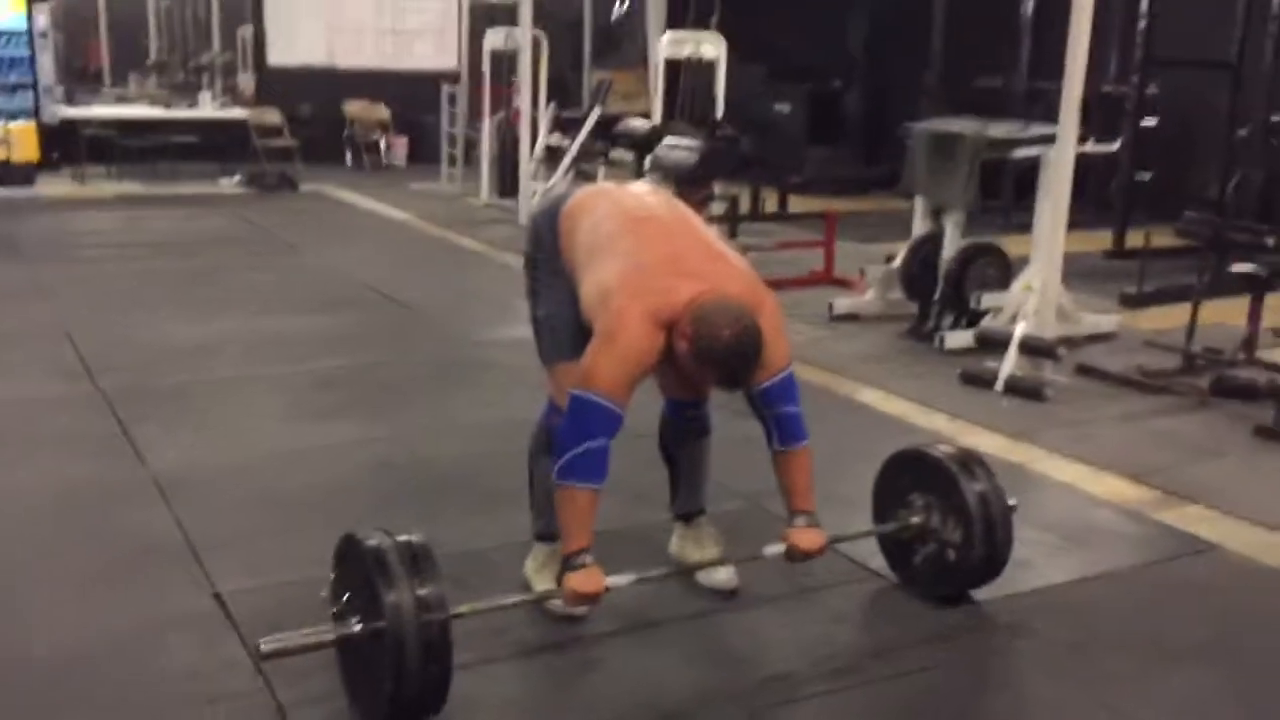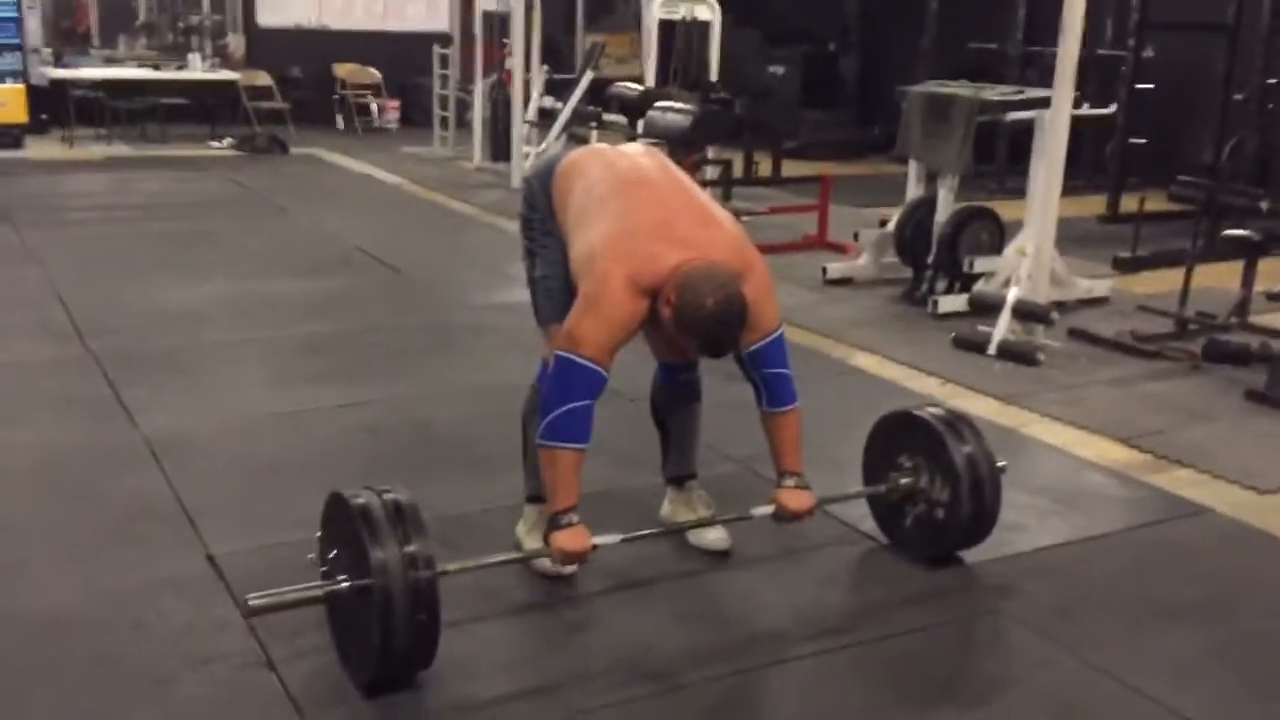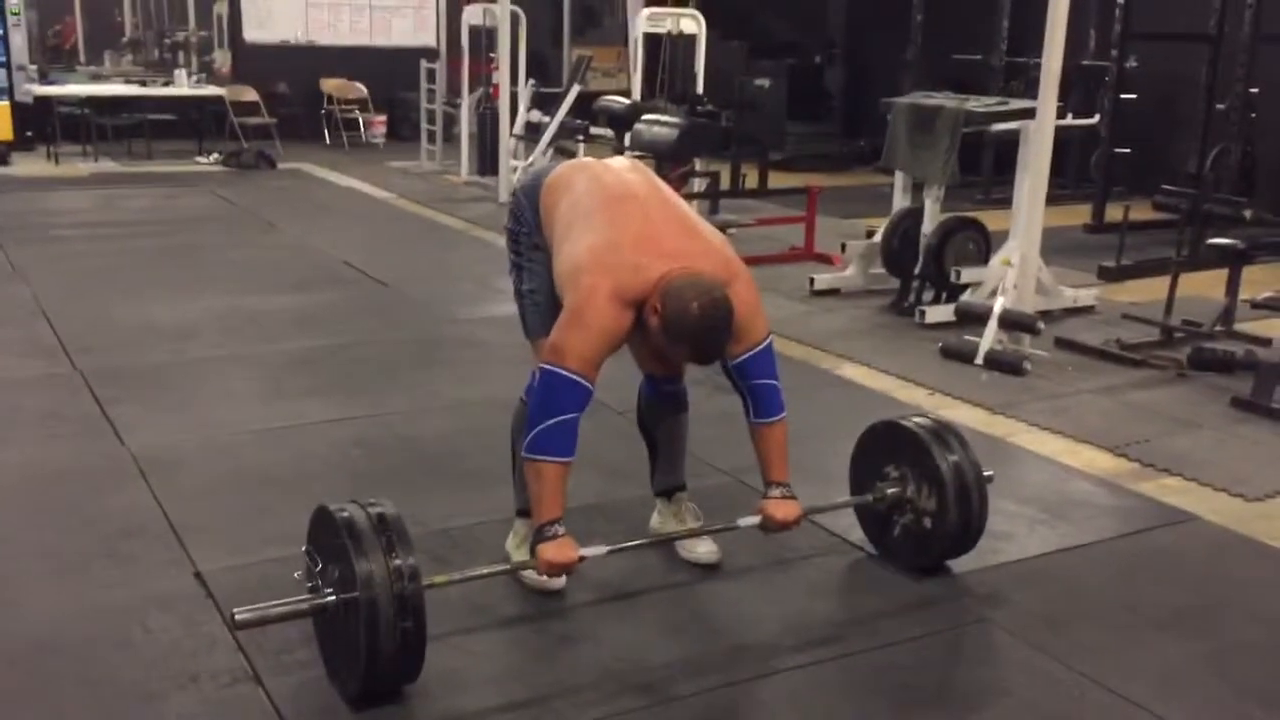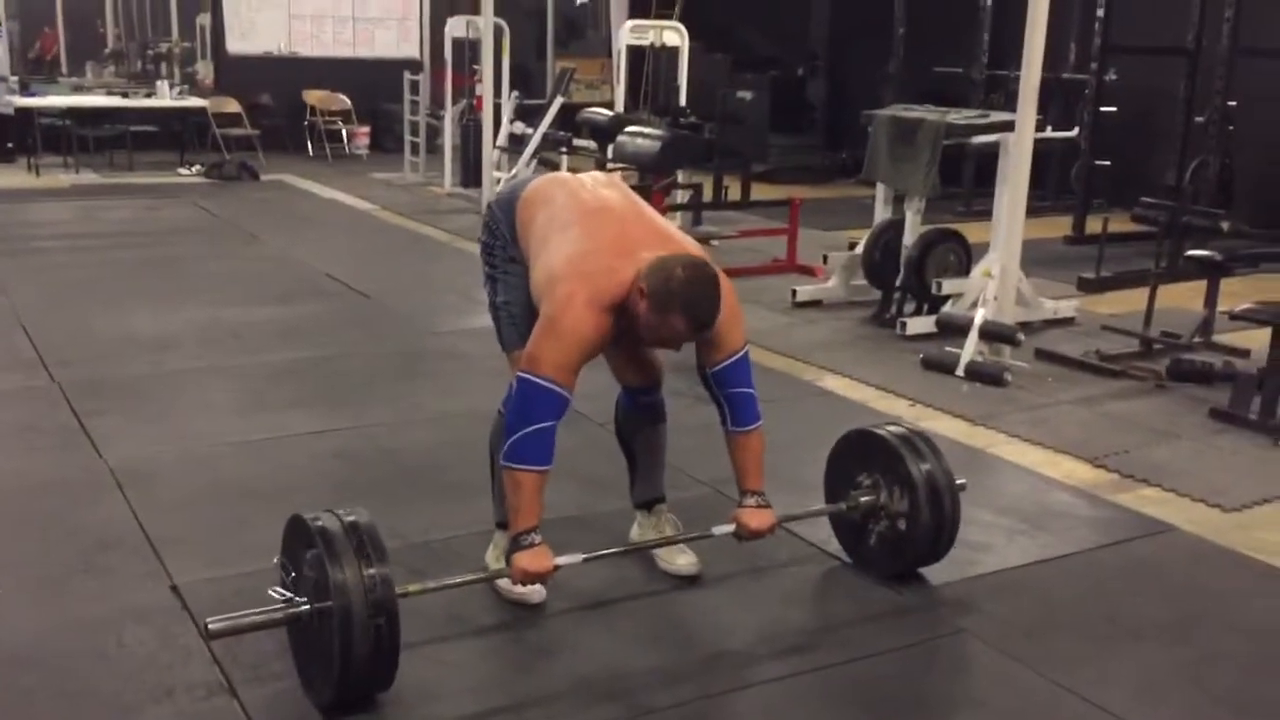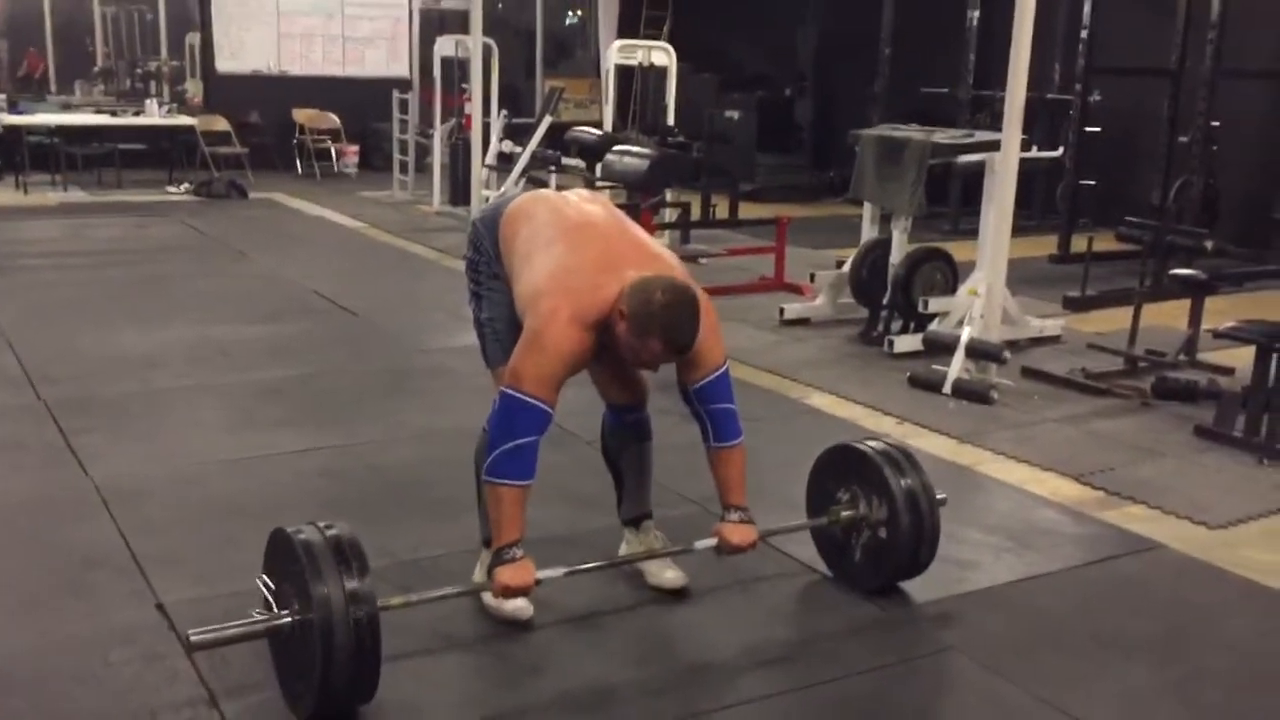
dt=0.5s
person 1, frame 1
left shoulder: (756, 308)
right shoulder: (634, 322)
left elbow: (781, 410)
right elbow: (585, 433)
left wrist: (803, 517)
right wrist: (578, 559)
right hip: (563, 231)
left knee: (689, 397)
right knee: (573, 399)
left ankle: (690, 527)
right ankle: (549, 547)
person 1, frame 2
left shoulder: (746, 273)
right shoulder: (619, 285)
left elbow: (772, 374)
right elbow: (570, 396)
left wrist: (792, 479)
right wrist: (566, 519)
left knee: (679, 362)
right knee: (567, 363)
left ankle: (682, 491)
right ankle: (540, 510)
person 1, frame 3
left shoulder: (731, 285)
right shoulder: (603, 297)
left elbow: (760, 383)
right elbow: (555, 406)
left wrist: (778, 488)
right wrist: (550, 531)
left knee: (666, 374)
right knee: (554, 378)
left ankle: (671, 504)
right ankle: (527, 525)
person 1, frame 4
left shoulder: (711, 290)
right shoulder: (581, 305)
left elbow: (736, 393)
right elbow: (532, 416)
left wrist: (753, 497)
right wrist: (527, 539)
left knee: (644, 381)
right knee: (533, 390)
left ankle: (651, 516)
right ankle: (507, 536)
person 1, frame 5
left shoulder: (690, 311)
right shoulder: (564, 321)
left elbow: (717, 408)
right elbow: (515, 430)
left wrist: (736, 512)
right wrist: (509, 553)
left knee: (629, 399)
right knee: (517, 407)
left ankle: (639, 533)
right ankle: (492, 555)
